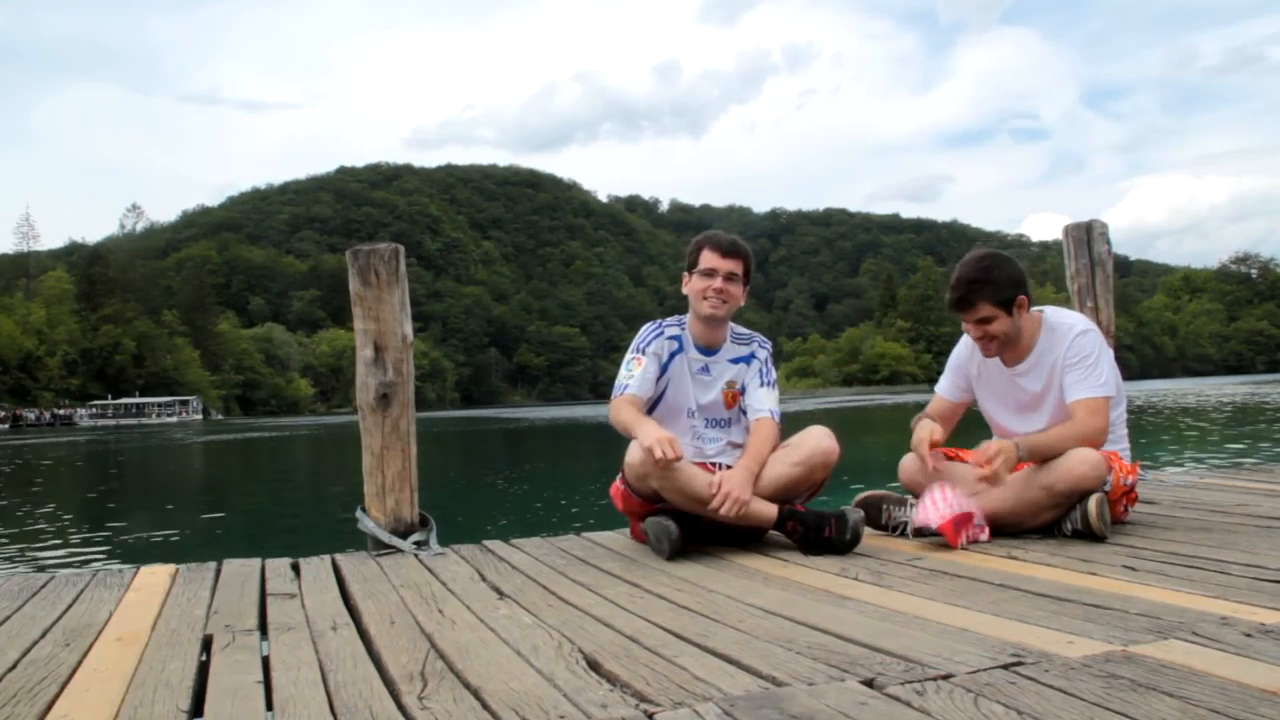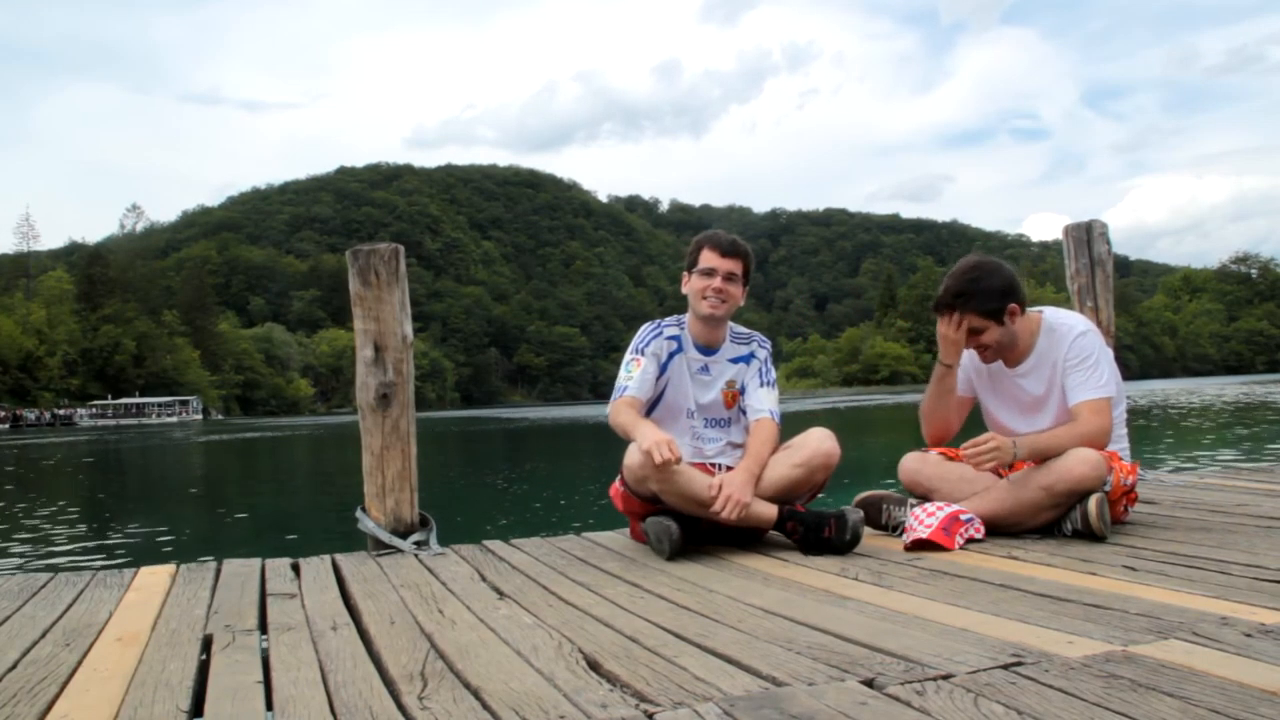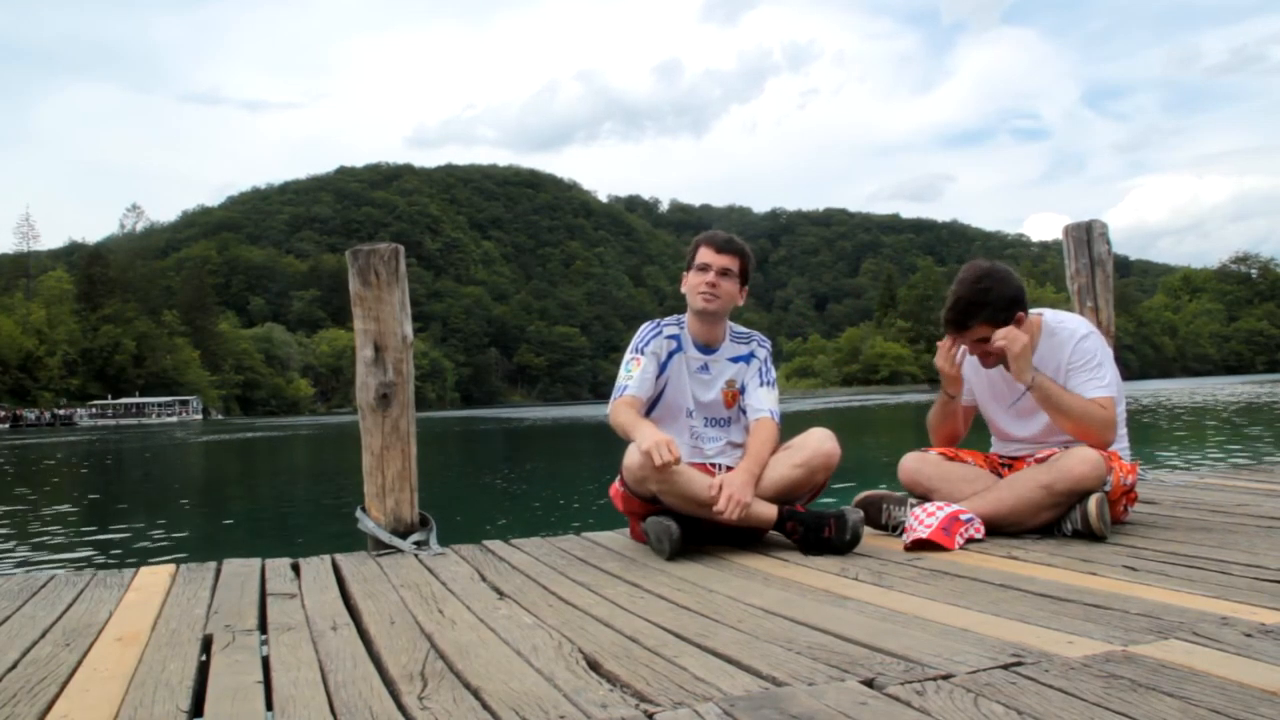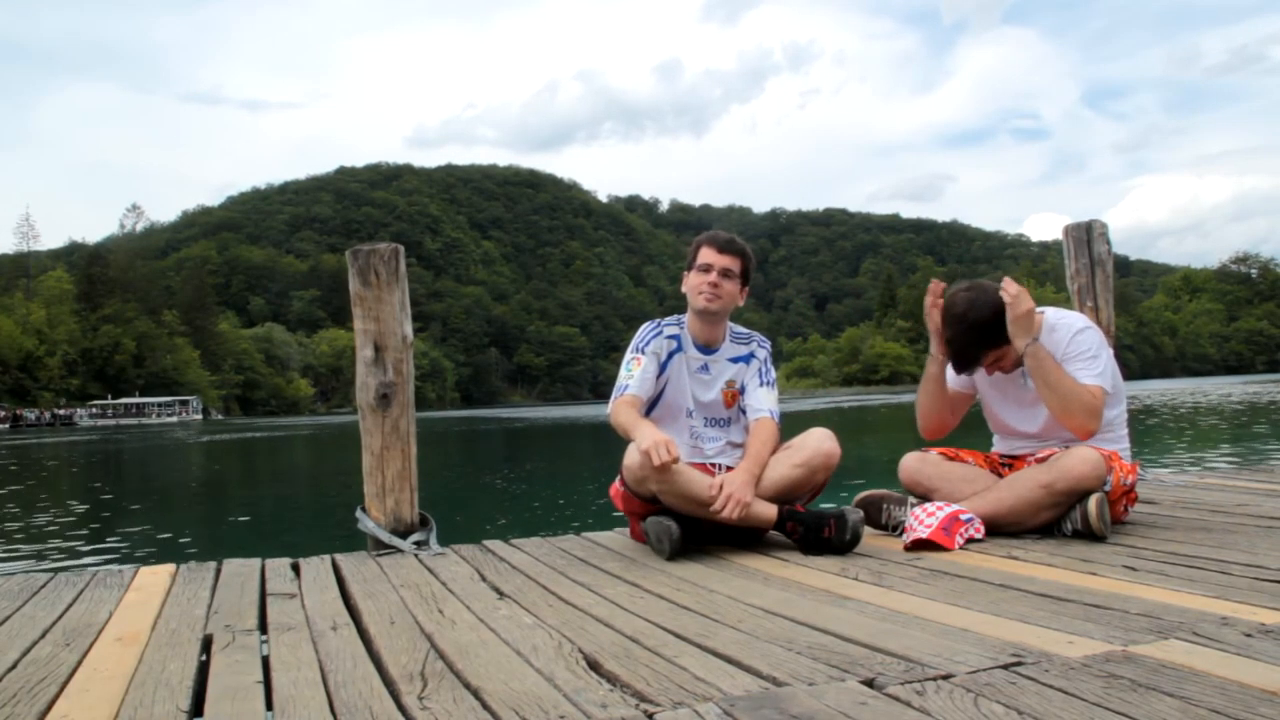
dt=0.4s
person 1, frame 1
left shoulder: (755, 349)
right shoulder: (657, 337)
left elbow: (765, 421)
right elbow: (621, 407)
left wrist: (744, 472)
right wrist: (646, 428)
left hip: (731, 482)
right hip: (666, 489)
left knee: (821, 443)
right knee: (643, 457)
left ankle: (685, 523)
right ankle: (792, 521)
person 1, frame 2
left shoulder: (754, 349)
right shoulder: (656, 337)
left elbow: (765, 421)
right elbow: (621, 409)
left wrist: (745, 475)
right wrist: (645, 431)
left hip: (732, 480)
right hip: (668, 484)
left knee: (822, 444)
right knee: (641, 459)
left ankle: (686, 523)
right ankle: (794, 522)
person 1, frame 3
left shoulder: (753, 349)
right shoulder: (656, 337)
left elbow: (765, 421)
right elbow: (621, 408)
left wrist: (744, 475)
right wrist: (645, 430)
left hip: (732, 479)
right hip: (668, 481)
left knee: (822, 445)
right knee: (641, 459)
left ankle: (687, 523)
right ankle: (792, 521)
person 1, frame 4
left shoulder: (754, 349)
right shoulder: (656, 336)
left elbow: (765, 420)
right elbow: (622, 407)
left wrist: (745, 475)
right wrist: (645, 431)
left hip: (732, 480)
right hip: (669, 483)
left knee: (822, 445)
right knee: (640, 460)
left ankle: (687, 523)
right ankle: (793, 521)
person 2, frame 1
left shoulder: (1075, 335)
right shoulder: (970, 348)
left elbow: (1092, 430)
right elbow: (940, 422)
left wrist: (1016, 448)
right wrist: (924, 425)
left hip: (1095, 469)
right hip: (1015, 472)
left knee: (1083, 465)
right knee: (912, 467)
right ankle: (1061, 514)
person 2, frame 2
left shoulder: (1074, 335)
right shoulder: (971, 349)
left elbow: (1097, 432)
right elbow: (937, 432)
left wrist: (1016, 448)
right wrist: (947, 360)
left hip: (1091, 468)
right hip: (1011, 473)
left knee: (1084, 466)
right knee: (914, 466)
right ankle: (1061, 514)
person 2, frame 3
left shoulder: (1076, 338)
right shoulder: (966, 351)
left elbow: (1103, 434)
right elbow: (946, 442)
left wrist: (1029, 375)
right wrist: (951, 389)
left hip: (1086, 467)
right hip: (1012, 470)
left knee: (1084, 466)
right knee: (915, 466)
right ankle: (1062, 514)
person 2, frame 4
left shoulder: (1074, 333)
right shoulder: (978, 352)
left elbow: (1085, 423)
right elbow: (932, 428)
left wrist: (1028, 344)
right wrist: (937, 349)
left hip: (1091, 466)
right hip: (1012, 470)
left knee: (1083, 466)
right knee: (914, 466)
right ankle: (1061, 514)
